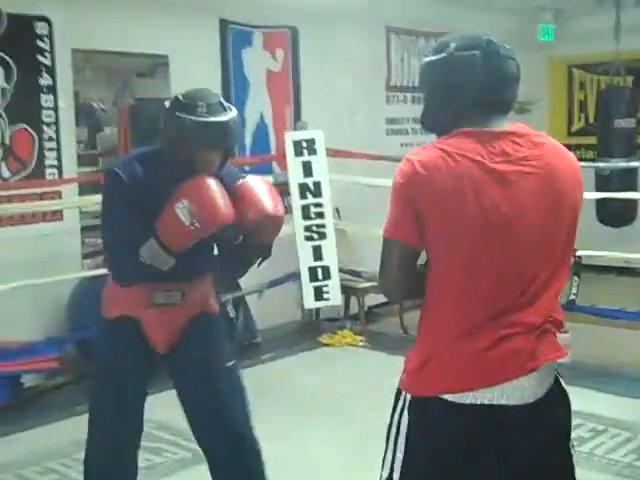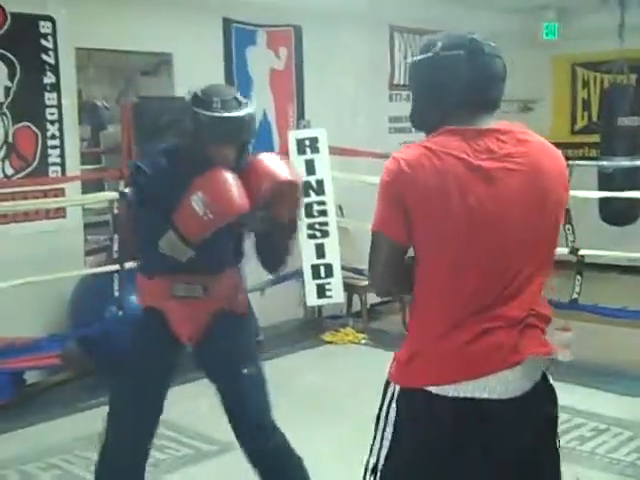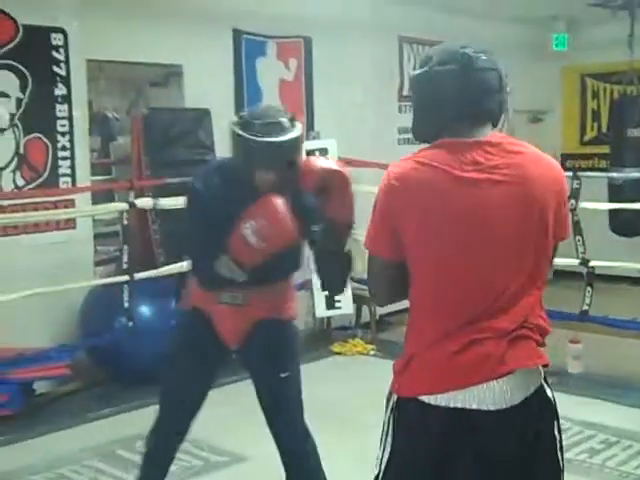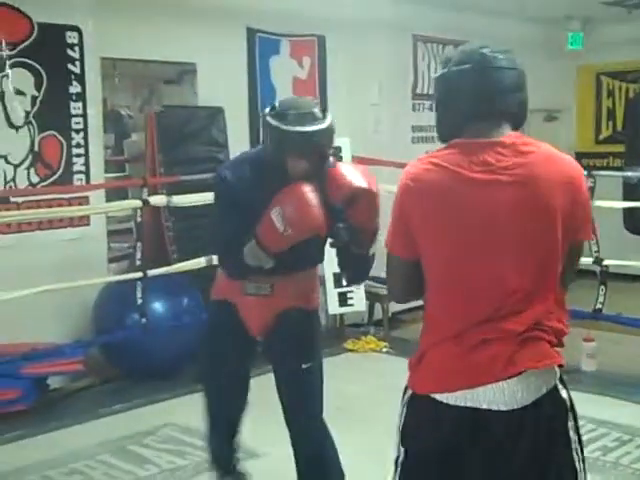
dt=0.2s
person 1, frame 1
left shoulder: (424, 170)
right shoulder: (563, 164)
left elbow: (395, 287)
right elbow: (545, 264)
left hip: (445, 389)
right hip: (534, 383)
person 1, frame 2
left shoulder: (411, 167)
right shoulder: (549, 161)
left elbow: (384, 282)
right elbow: (528, 260)
left hip: (433, 383)
right hip: (522, 376)
person 1, frame 3
left shoulder: (404, 180)
right shoulder: (546, 172)
left elbow: (383, 291)
right elbow: (533, 273)
left hip: (430, 392)
right hip: (518, 387)
person 1, frame 4
left shoulder: (420, 180)
right shoulder: (563, 173)
left elbow: (400, 289)
right elbow: (564, 275)
left hip: (441, 389)
right hip: (531, 388)
person 2, frame 1
left shoulder: (227, 182)
right shoulder: (128, 178)
left elbow: (234, 263)
right elbow: (122, 271)
left wrist: (259, 237)
right wrist: (170, 237)
left hip: (195, 312)
right hip: (131, 314)
left knee: (231, 431)
right knee: (111, 439)
person 2, frame 2
left shoulder: (250, 175)
right shoulder: (153, 172)
left elbow: (272, 263)
right elbow: (150, 263)
left wrist: (282, 221)
right wrist: (189, 227)
left hip: (223, 305)
right hip: (161, 305)
left knee: (257, 426)
right knee: (129, 425)
person 2, frame 3
left shoulder: (307, 192)
right shoulder: (208, 187)
left elbow: (334, 283)
right elbow: (206, 275)
left wrist: (337, 225)
right wrist: (242, 253)
left hip: (269, 312)
right hip: (208, 309)
left knee: (288, 427)
right knee: (173, 413)
person 2, frame 4
left shoulder: (333, 185)
right shoulder: (235, 177)
left elbow: (355, 273)
right elbow: (232, 265)
left wrist: (361, 230)
right wrist: (271, 239)
left hip: (294, 303)
right hip: (234, 300)
left knee: (306, 419)
right knee: (221, 398)
